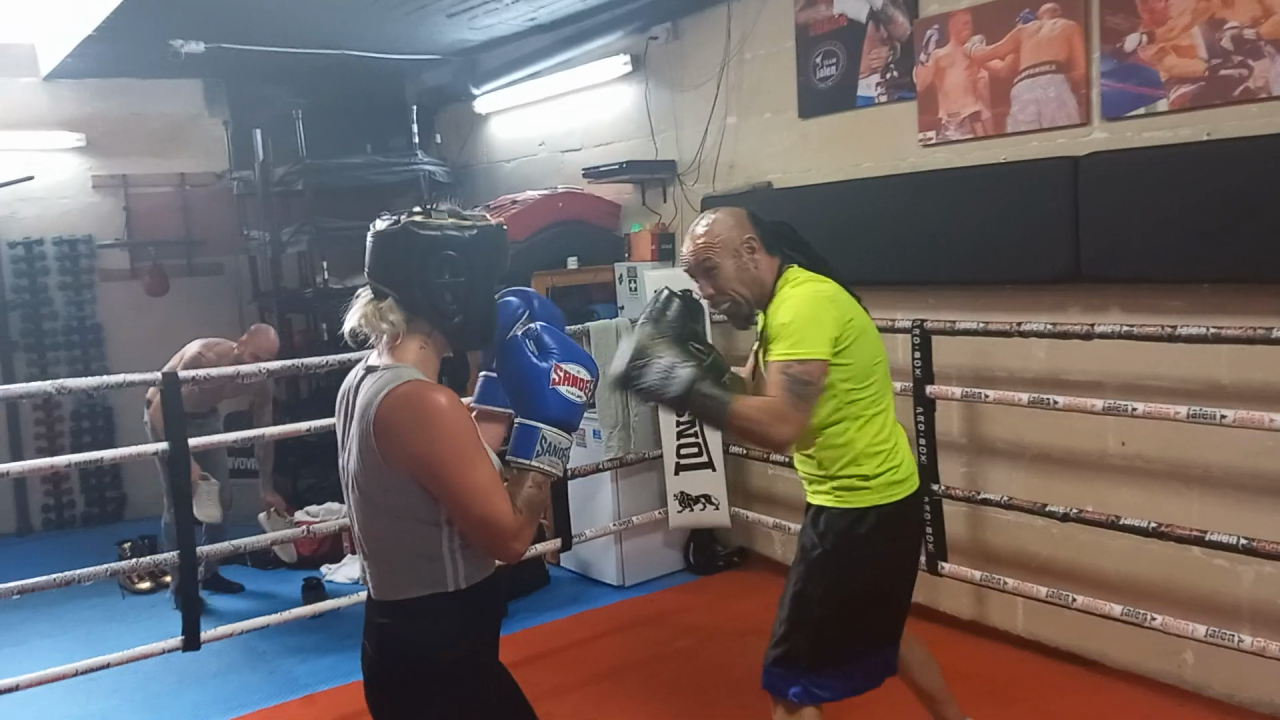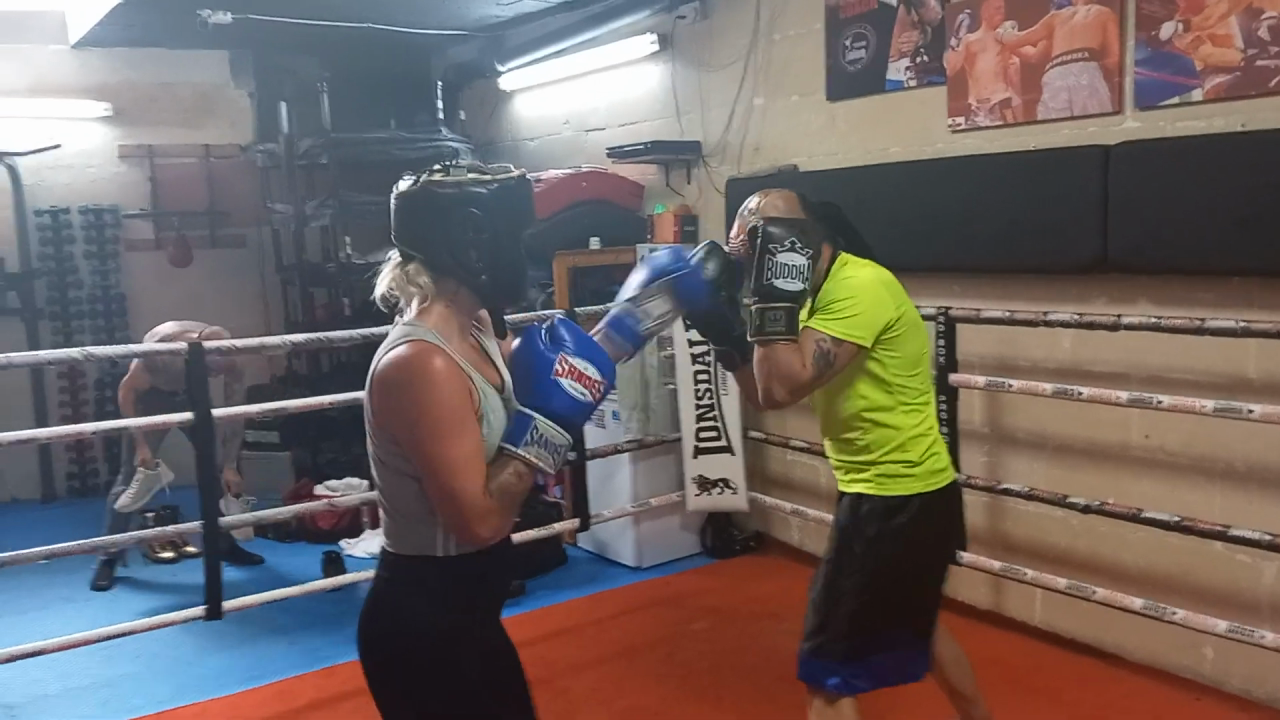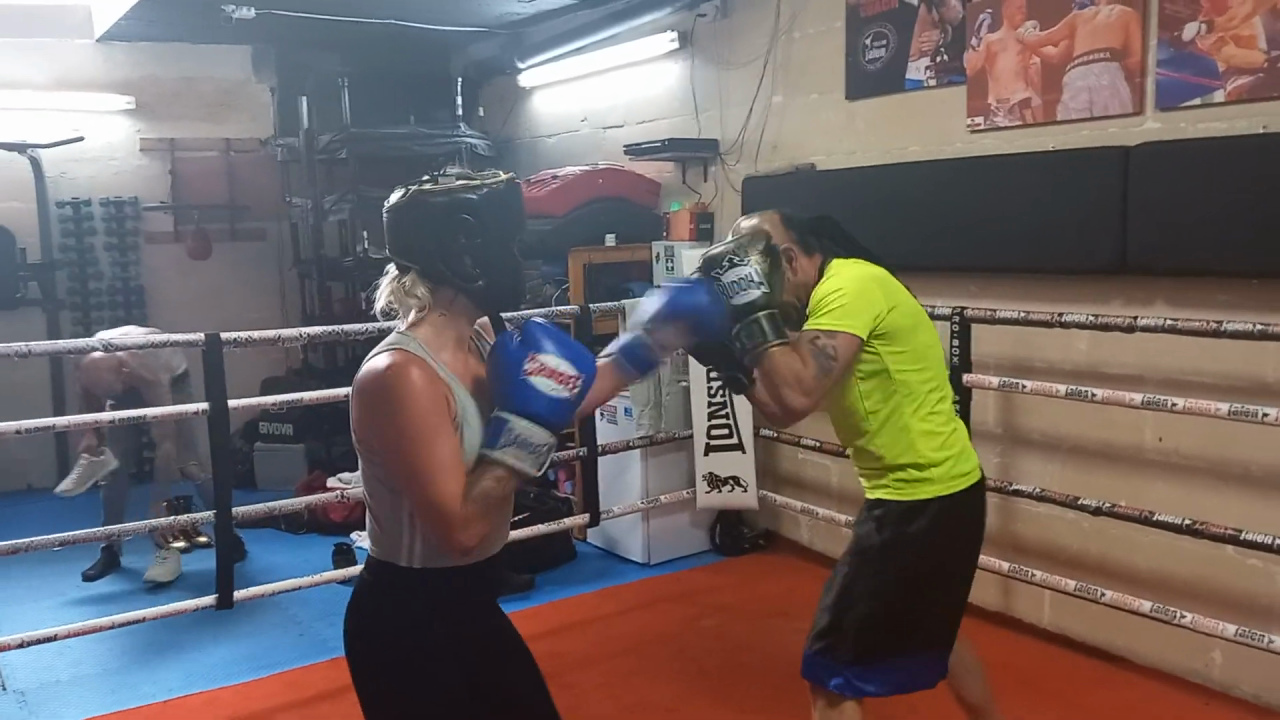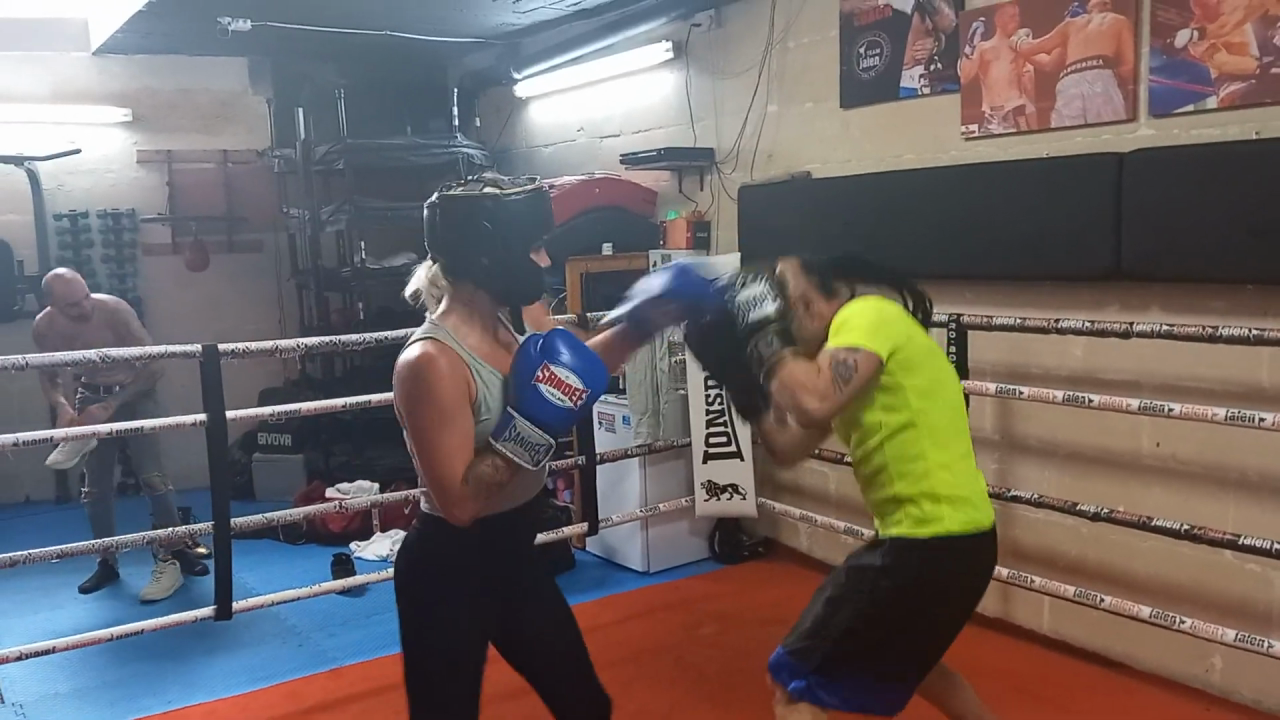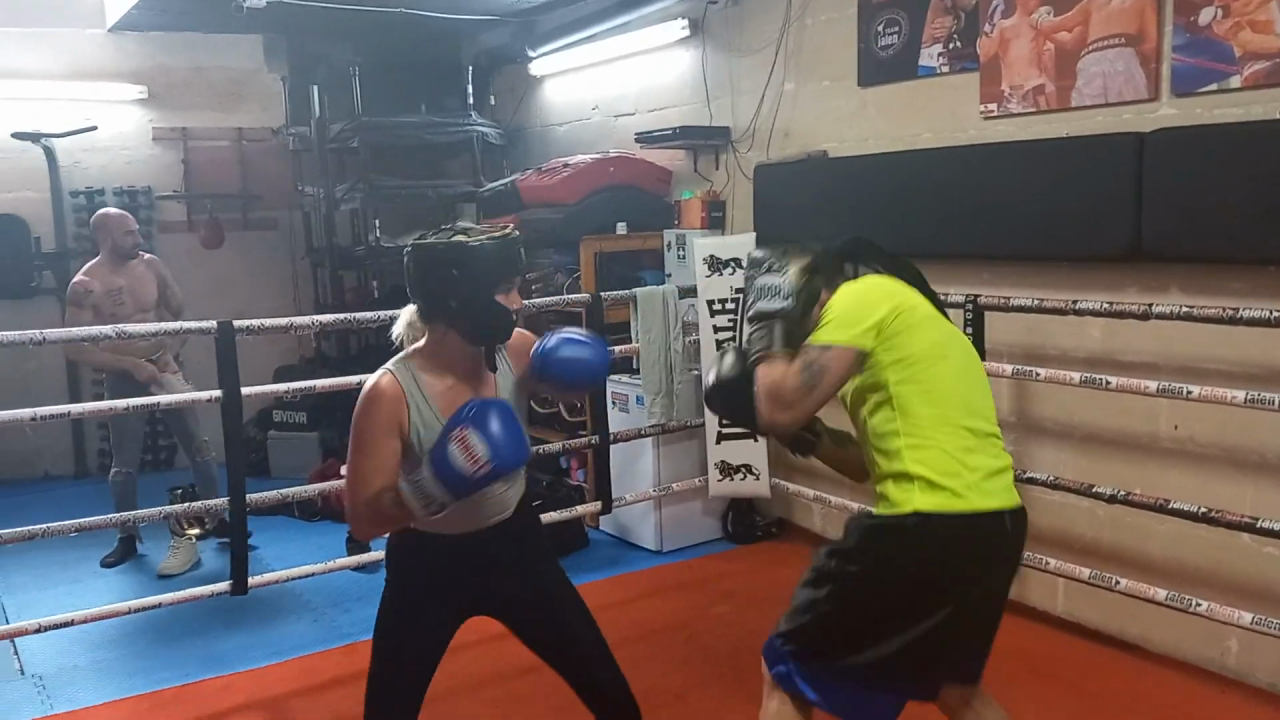
dt=0.5s
person 1, frame 1
left shoulder: (367, 380)
right shoulder: (422, 402)
right elbow: (510, 536)
left wrist: (513, 386)
right wrist: (548, 422)
left hip: (412, 635)
right hip: (437, 655)
person 1, frame 2
left shoulder: (469, 327)
right shoulder: (418, 364)
left elbow: (530, 377)
right elbow: (480, 520)
left wrist: (631, 322)
right wrist: (548, 416)
right hip: (421, 619)
person 1, frame 3
left shoulder: (479, 338)
right shoulder: (398, 375)
left elbow: (563, 404)
right elbow: (462, 529)
left wrist: (643, 345)
right wrist: (523, 424)
left hip: (467, 605)
right hip: (403, 619)
person 1, frame 4
left shoulder: (501, 321)
right shoulder: (430, 362)
left elbow: (583, 359)
right elbow: (462, 505)
left wrist: (641, 314)
right wrist: (530, 421)
left hip: (512, 554)
right hip: (448, 567)
person 1, frame 5
left shoulder: (514, 347)
right shoulder: (389, 393)
left elbow: (547, 390)
right elbow: (363, 518)
left wrist: (566, 373)
right wrist: (440, 479)
left hip: (517, 548)
right hip: (427, 567)
person 2, frame 1
left shoulder: (805, 303)
right shoulder: (787, 300)
left elbow: (780, 427)
right elbow: (758, 400)
left wrist: (688, 387)
right wrist: (694, 365)
left hip: (862, 509)
right hip: (879, 500)
right knee: (878, 631)
person 2, frame 2
left shoulder: (860, 285)
right shoulder: (828, 290)
left elbow: (783, 386)
right elbow: (765, 394)
left wrist: (779, 289)
right wrist: (725, 329)
left hip: (896, 500)
right hip: (912, 494)
left knee: (828, 670)
right knee: (911, 623)
person 2, frame 3
left shoulder: (849, 287)
right shoulder: (837, 298)
left elbow: (798, 397)
right elbow: (785, 408)
left wrist: (754, 306)
right wrist: (729, 356)
left hip: (921, 504)
right hip: (949, 494)
left knee: (831, 672)
right knee: (929, 632)
person 2, frame 4
left shoulder: (869, 317)
right shoulder: (839, 350)
left elbow: (815, 405)
right elbow: (787, 448)
left wrist: (763, 330)
right wrist: (737, 375)
left hip: (932, 545)
right hip: (960, 541)
left knee: (791, 679)
right knee: (901, 660)
person 2, frame 5
left shoulder: (863, 296)
right shoulder: (907, 322)
left elbow: (783, 409)
left wrist: (767, 324)
left hip: (924, 528)
right hip: (995, 526)
left knee: (787, 669)
person 3, frame 1
left shoulder: (261, 383)
right shoulder: (204, 358)
right elbow: (158, 409)
left wrist: (267, 489)
right wrist: (186, 462)
left hip: (205, 416)
right hip: (166, 414)
left knee: (221, 494)
left ankle: (209, 573)
right ankle: (181, 586)
person 3, frame 2
left shoulder: (230, 363)
right elbow: (126, 392)
left wrist: (230, 466)
right wrist: (140, 444)
left hip: (191, 395)
right hip: (150, 395)
left knee: (218, 467)
right knee: (133, 474)
left ankle: (226, 544)
right ankle: (109, 558)
person 3, frame 3
left shoulder: (151, 375)
right shoulder: (91, 360)
left elbow: (165, 444)
right elbow: (87, 393)
left wrist: (158, 506)
right wrist: (90, 433)
left hip: (173, 384)
right hip: (126, 392)
left knee: (192, 464)
right knee: (113, 469)
right ankle: (110, 550)
person 3, frame 4
left shoulder: (115, 312)
right shoulder: (45, 326)
left elbow: (153, 367)
right elbow: (49, 374)
left wrist: (113, 404)
right wrist: (62, 405)
left hip: (132, 395)
right hip: (90, 399)
left knee: (152, 477)
right knee: (95, 486)
left ankle: (175, 551)
right ankle: (107, 562)
person 3, frame 5
left shoulder: (151, 266)
right shoulder: (85, 286)
left elbow: (179, 314)
right elbow: (75, 348)
left wrist: (170, 354)
right wrist: (131, 365)
left hip: (163, 367)
right hip: (123, 377)
left knee: (198, 446)
right knee: (125, 464)
left ankle: (216, 521)
right ankle: (128, 538)
